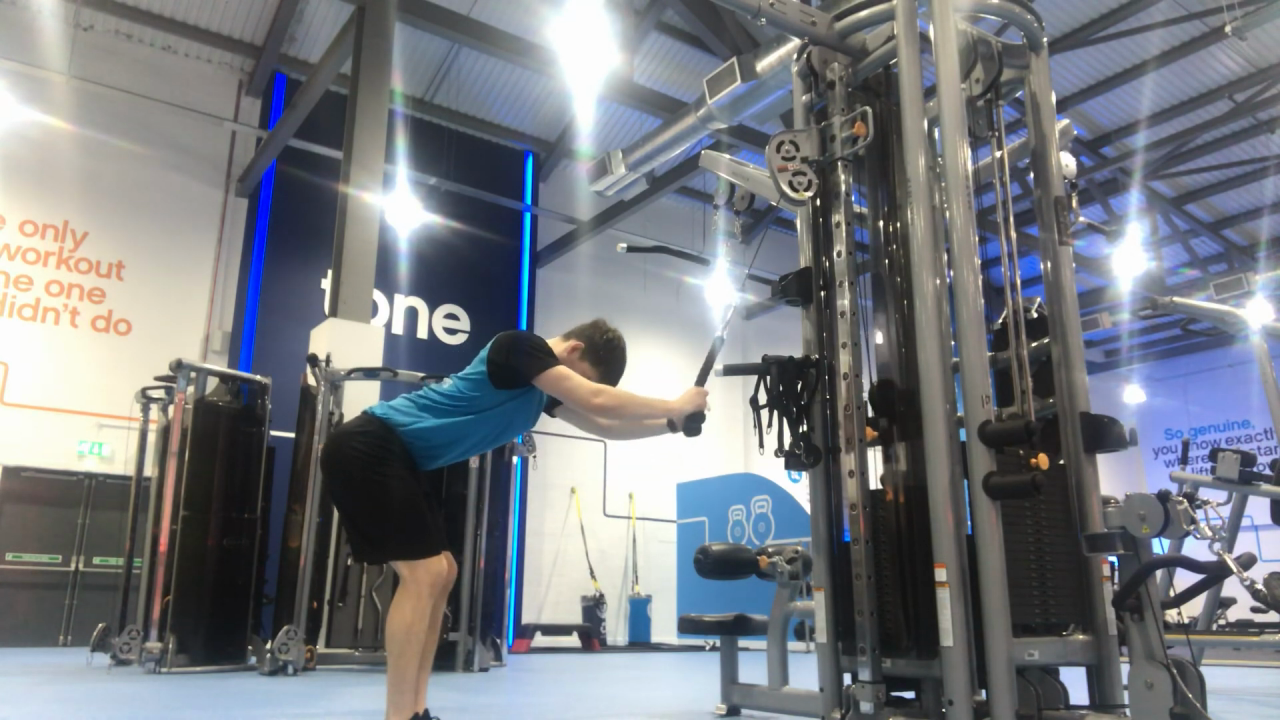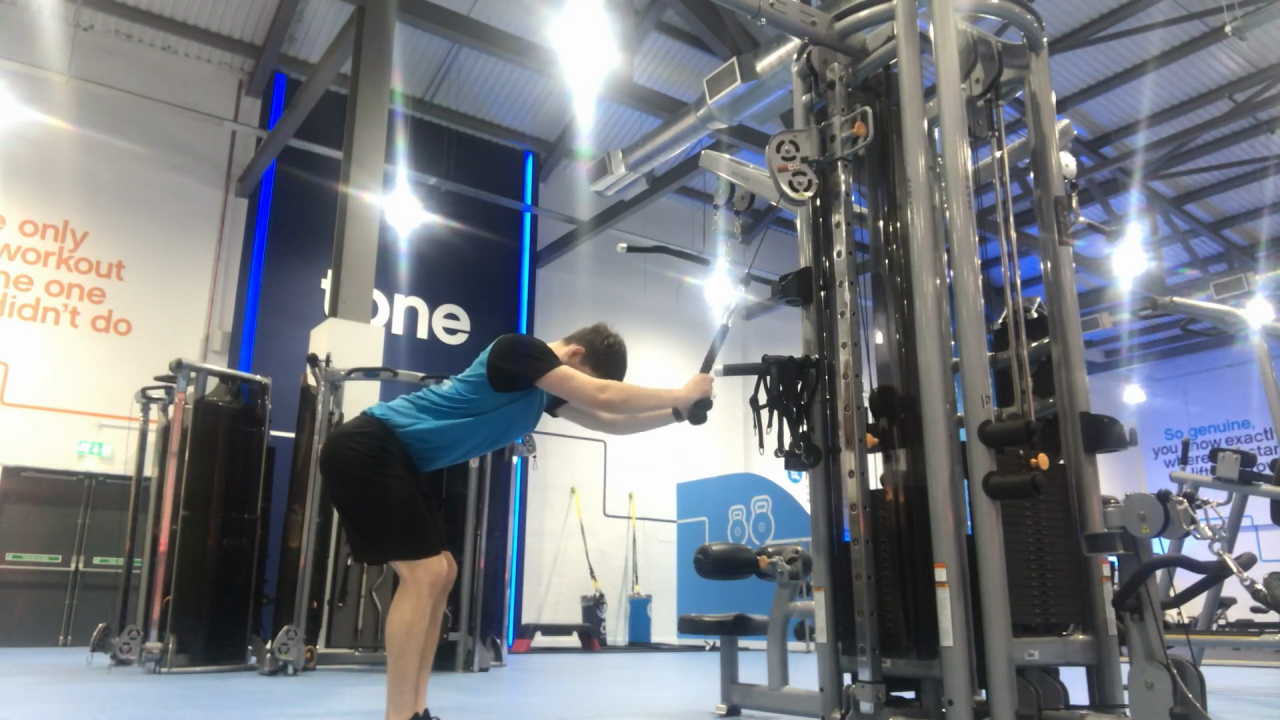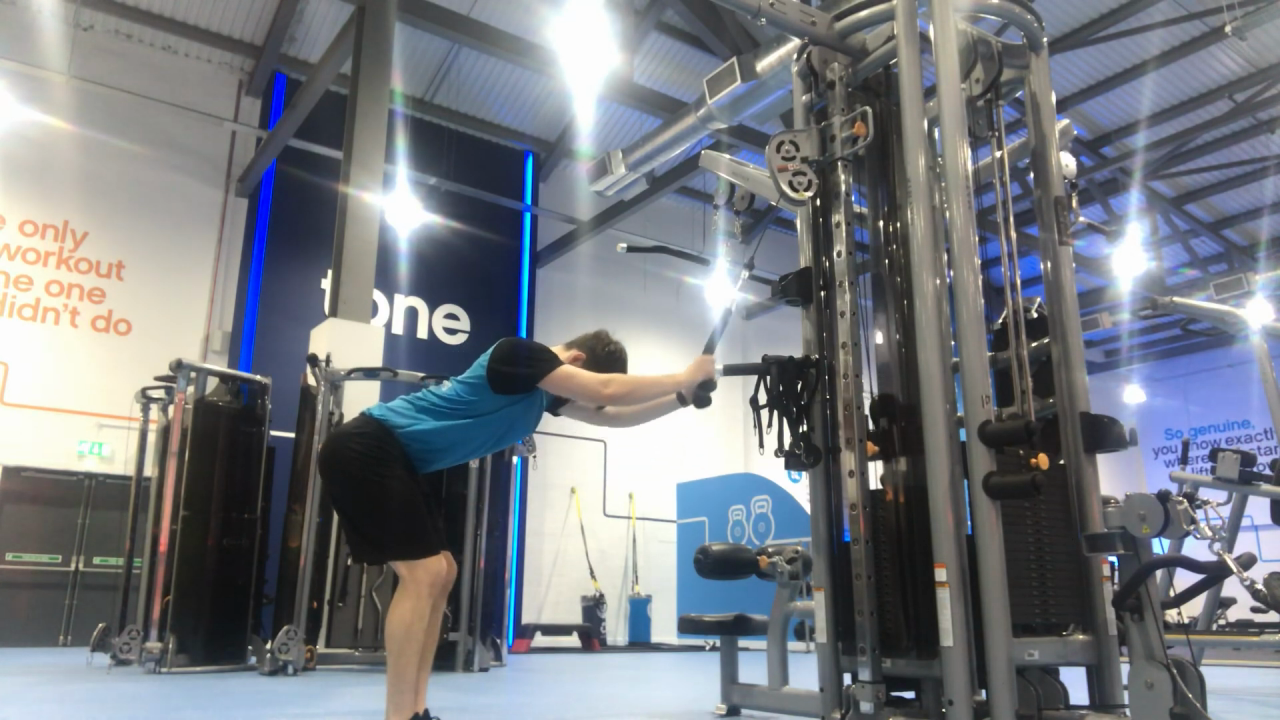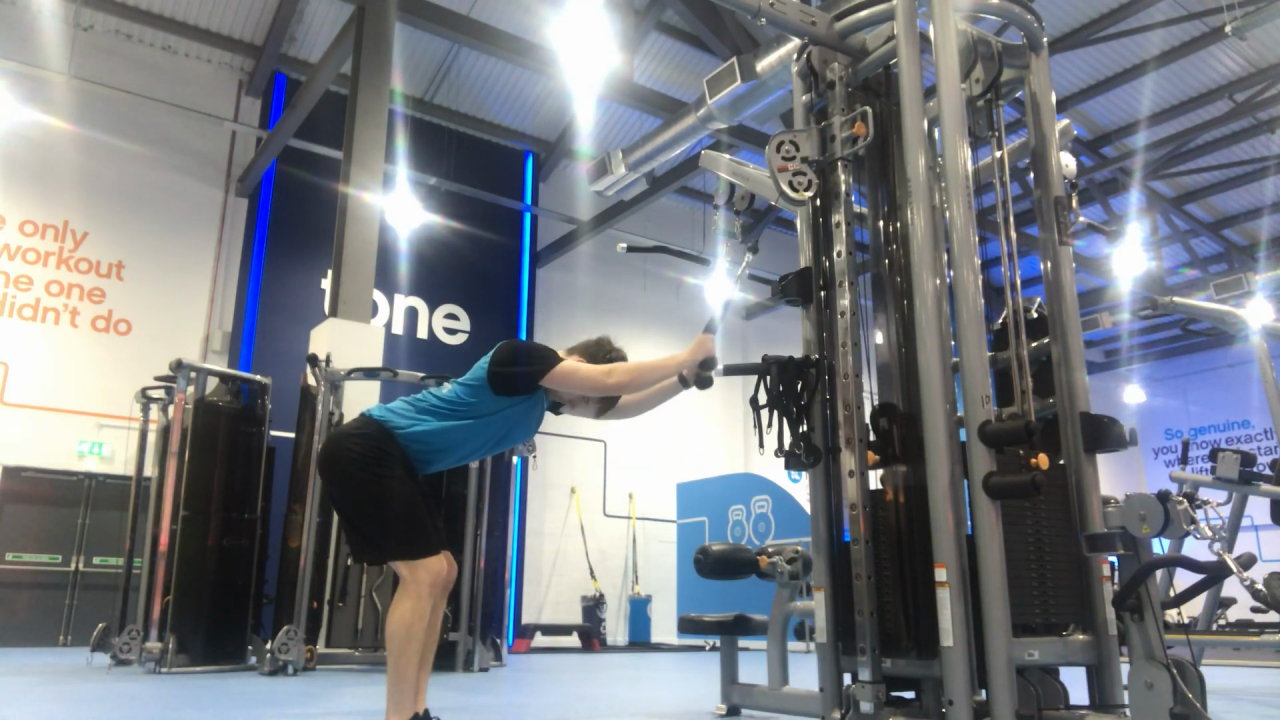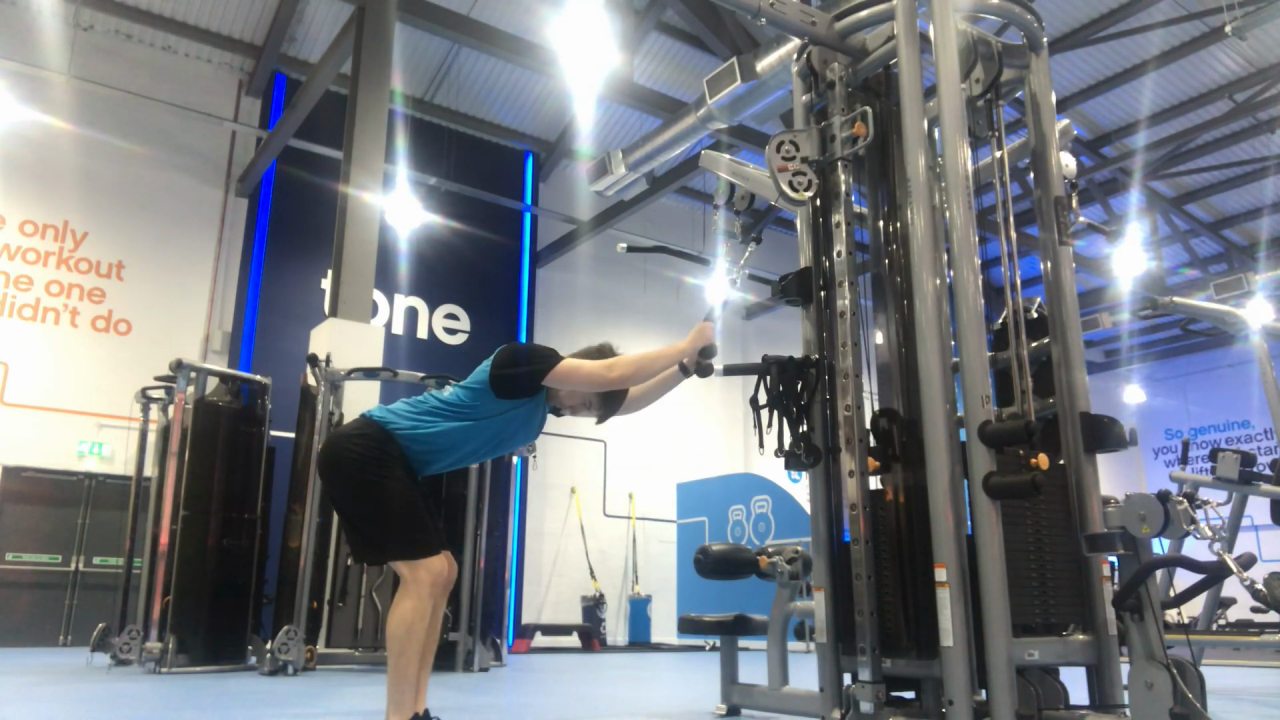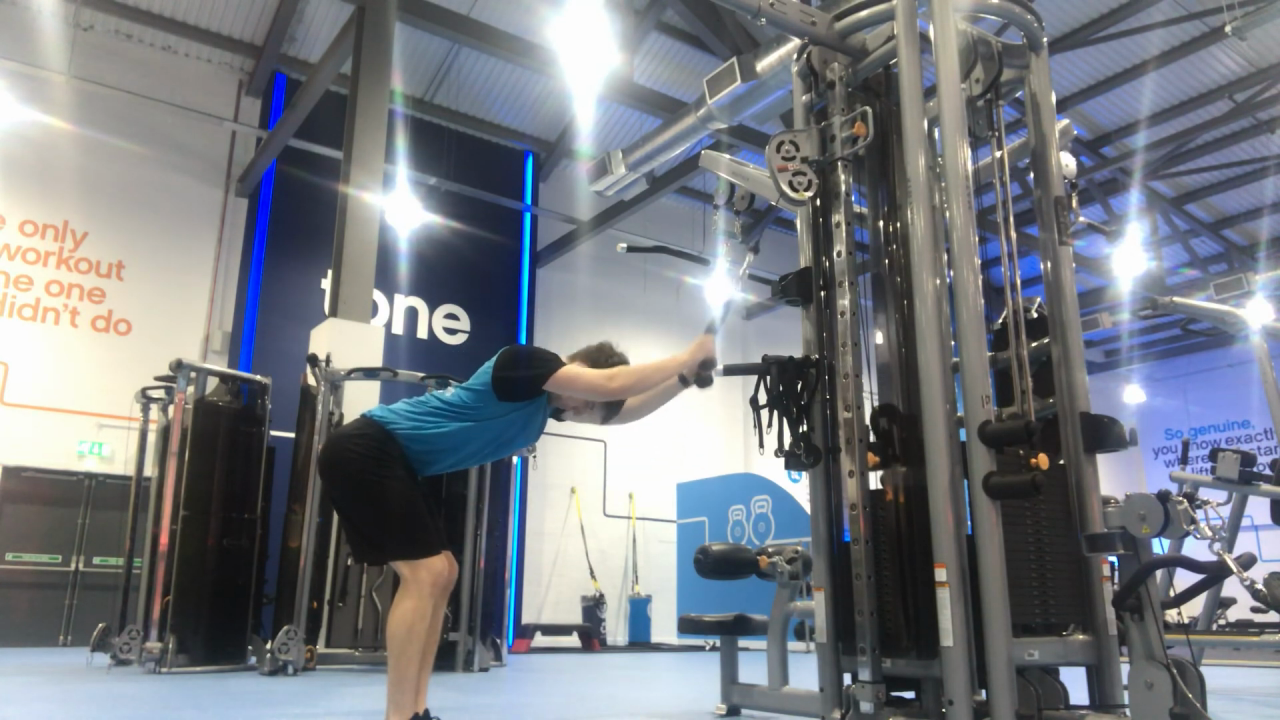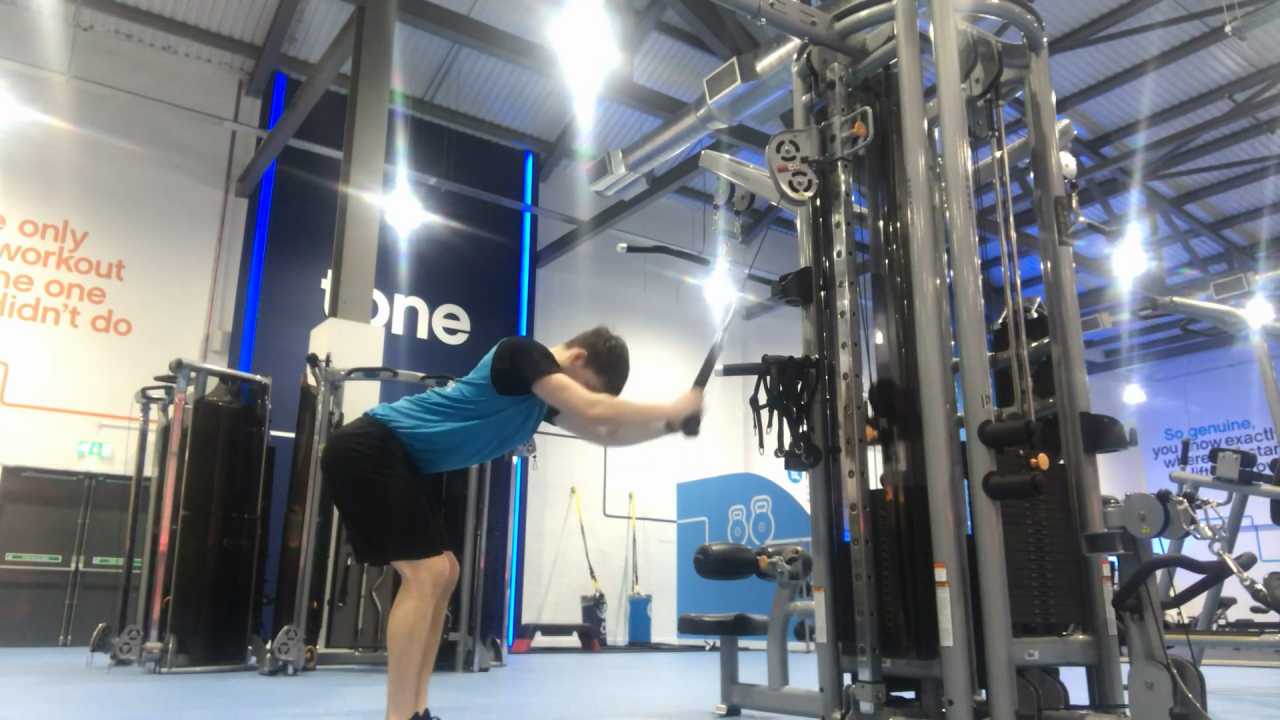
dt=0.2s
person 1, frame 1
left shoulder: (542, 385)
right shoulder: (520, 347)
left elbow: (604, 423)
right elbow: (598, 401)
left wrist: (673, 421)
right wrist: (675, 406)
left hip: (392, 457)
right hip: (368, 449)
left knee: (440, 572)
right knee: (423, 573)
person 1, frame 2
left shoulder: (544, 388)
right shoulder: (520, 350)
left elbow: (609, 419)
right elbow: (605, 395)
left wrist: (679, 409)
right wrist: (682, 393)
left hip: (390, 457)
right hip: (367, 449)
left knee: (439, 573)
right knee: (423, 574)
person 1, frame 3
left shoulder: (544, 389)
right shoulder: (519, 354)
left elbow: (614, 413)
right elbow: (609, 388)
left wrist: (683, 395)
right wrist: (686, 376)
left hip: (388, 456)
right hip: (366, 450)
left knee: (439, 572)
right knee: (423, 574)
person 1, frame 4
left shoulder: (545, 390)
right shoulder: (520, 359)
left elbow: (622, 405)
right elbow: (611, 380)
left wrist: (685, 378)
right wrist: (686, 357)
left hip: (387, 458)
right hip: (365, 450)
left knee: (439, 573)
right knee: (423, 574)
person 1, frame 5
left shoulder: (545, 394)
right shoulder: (521, 360)
left elbow: (625, 399)
right elbow: (614, 375)
left wrist: (686, 367)
right wrist: (687, 346)
left hip: (386, 458)
right hip: (364, 450)
left knee: (440, 573)
right knee: (423, 574)
person 1, frame 6
left shoulder: (548, 395)
right shoulder: (524, 361)
left elbow: (621, 409)
right elbow: (611, 385)
left wrist: (684, 377)
right wrist: (688, 359)
left hip: (387, 458)
right hip: (365, 451)
left knee: (441, 573)
right knee: (424, 574)
person 1, frame 7
left shoulder: (545, 394)
right shoulder: (523, 354)
left elbow: (603, 432)
right elbow: (593, 413)
left wrist: (669, 422)
right wrist: (672, 411)
left hip: (390, 458)
right hip: (367, 451)
left knee: (440, 575)
right knee: (426, 575)
